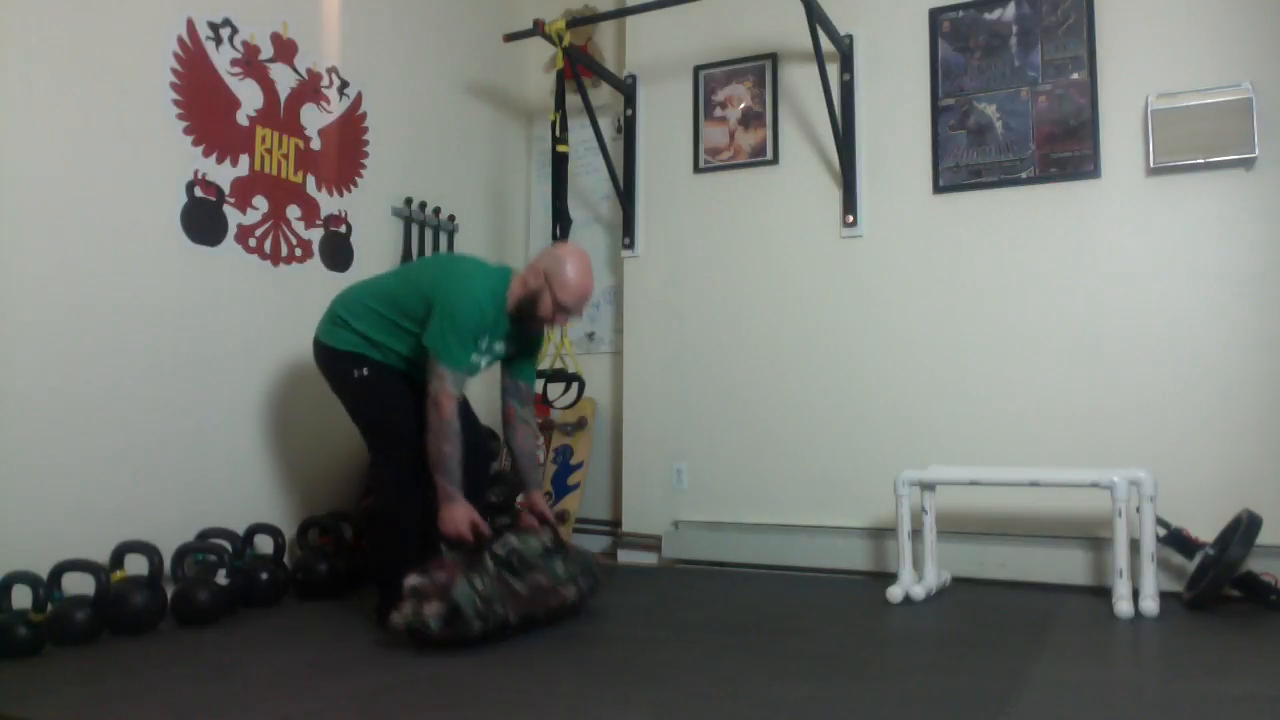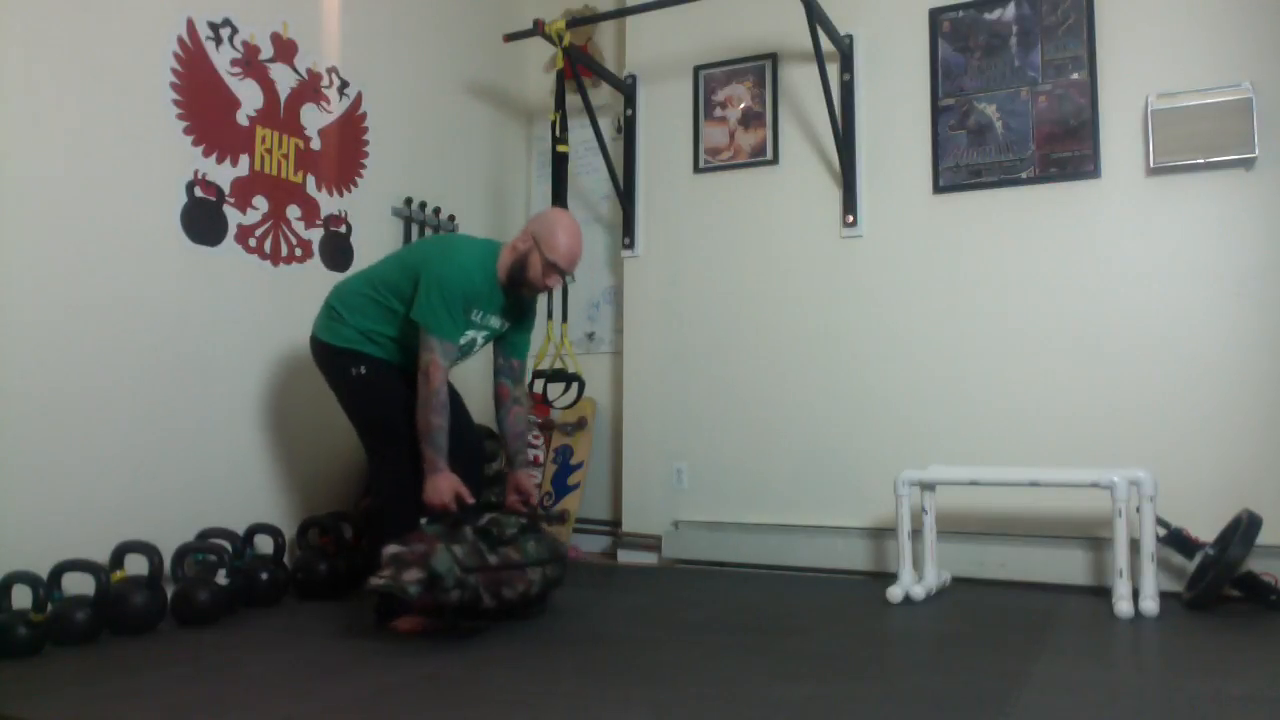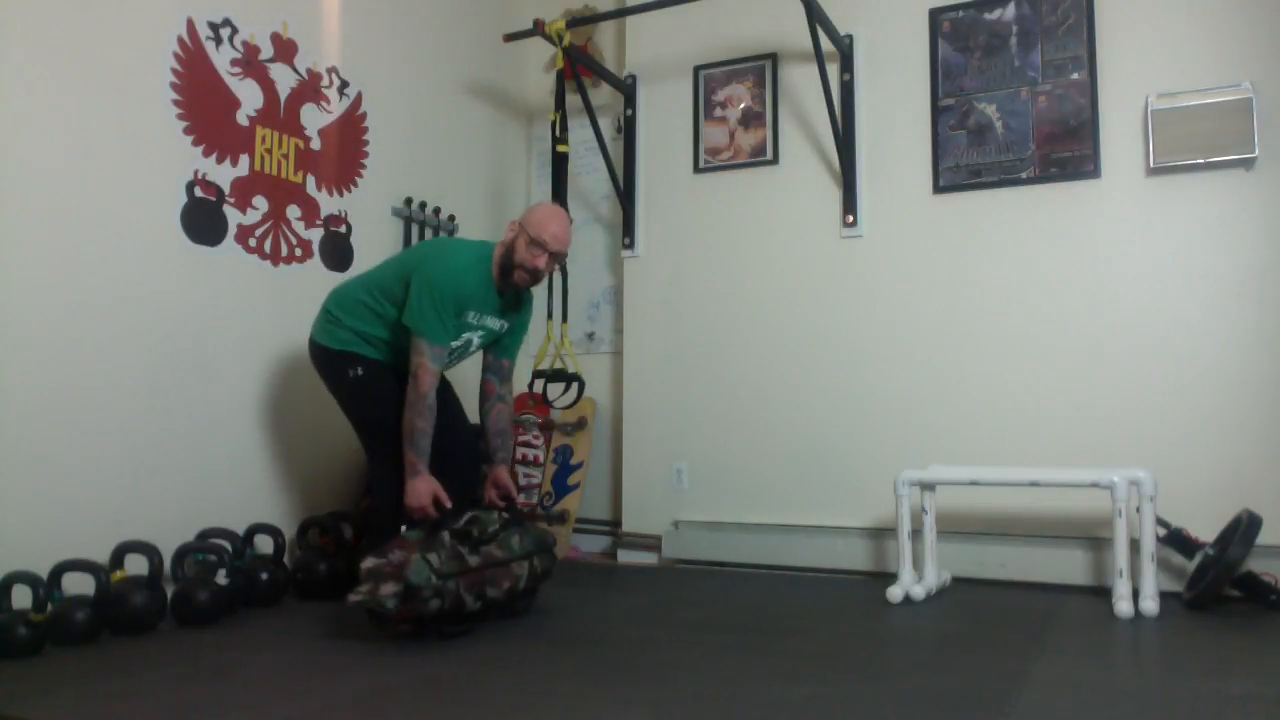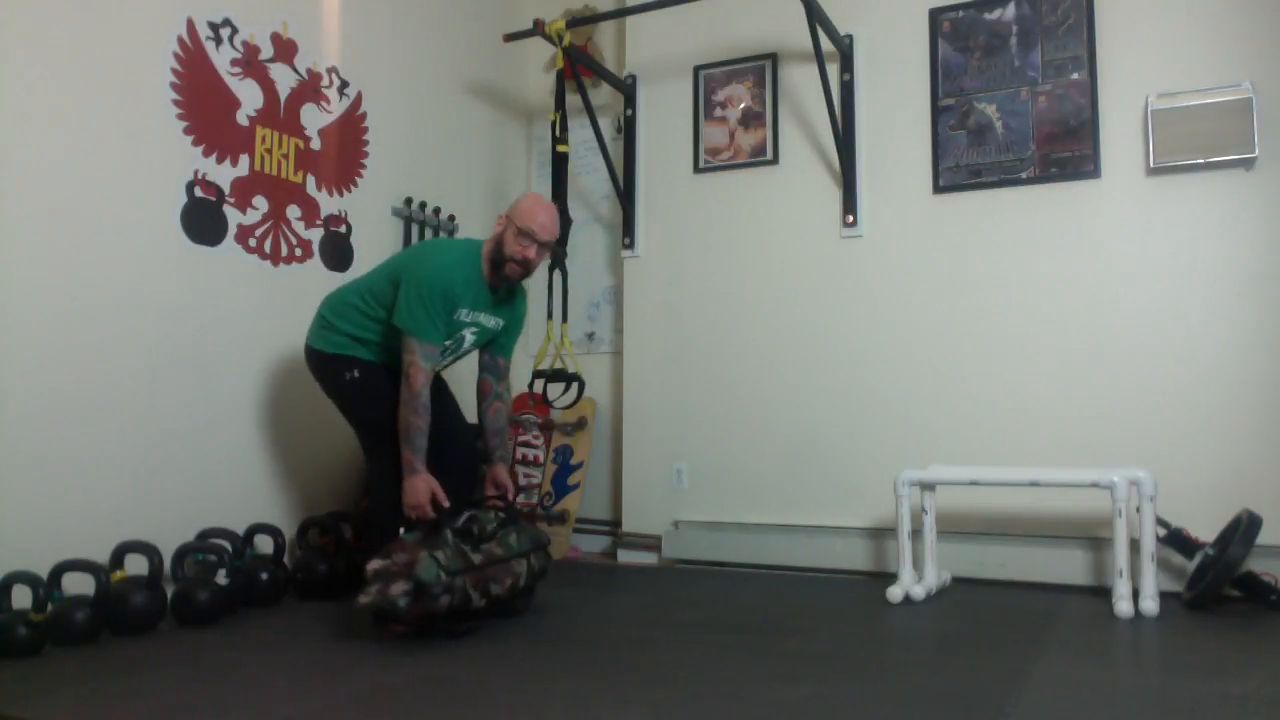
dt=0.3s
person 1, frame 1
left shoulder: (527, 323)
right shoulder: (470, 296)
left elbow: (519, 407)
right elbow: (443, 404)
left wrist: (533, 490)
right wrist: (450, 500)
left hip: (410, 359)
right hip: (353, 346)
left knee: (466, 455)
right knee: (407, 461)
right ankle: (398, 603)
person 1, frame 2
left shoulder: (522, 299)
right shoulder: (459, 267)
left elbow: (511, 385)
right elbow: (433, 374)
left wrist: (518, 467)
right wrist: (436, 470)
left hip: (405, 351)
right hip: (351, 340)
left knee: (466, 450)
right knee: (402, 460)
person 1, frame 3
left shoulder: (518, 304)
right shoulder: (452, 271)
left elbow: (498, 385)
right elbow: (424, 380)
left wrist: (499, 463)
right wrist: (417, 473)
left hip: (405, 354)
right hip: (349, 342)
left knee: (463, 454)
right knee: (398, 464)
person 1, frame 4
left shoulder: (513, 301)
right shoulder: (441, 270)
left elbow: (495, 384)
right elbow: (416, 378)
left wrist: (498, 462)
right wrist: (414, 472)
left hip: (400, 356)
right hip: (345, 346)
left knee: (460, 453)
right knee: (396, 462)
